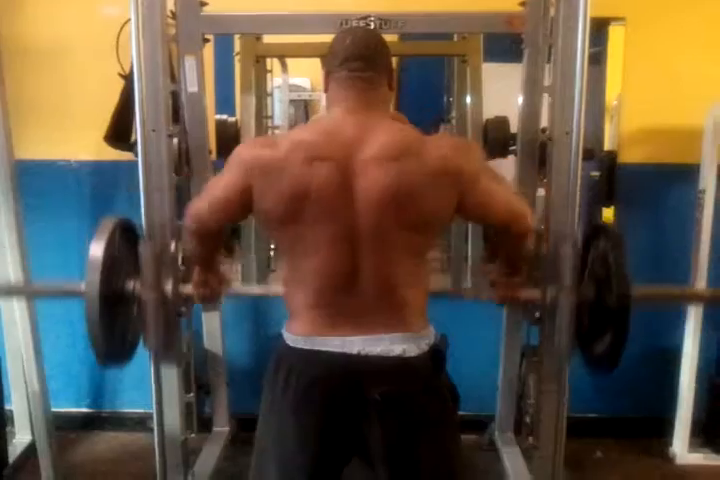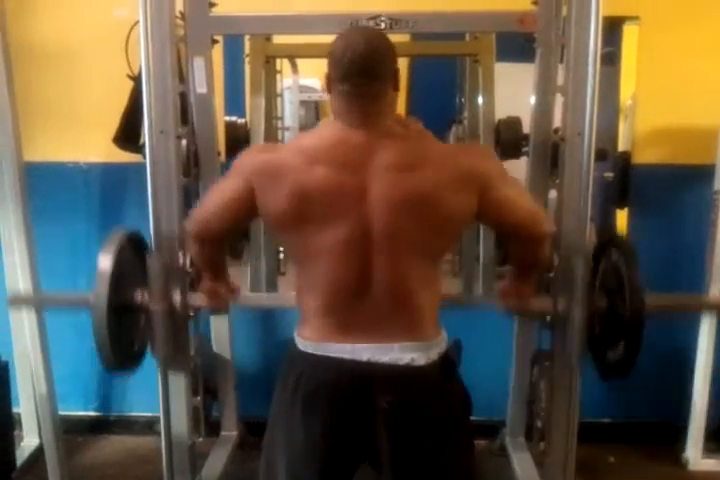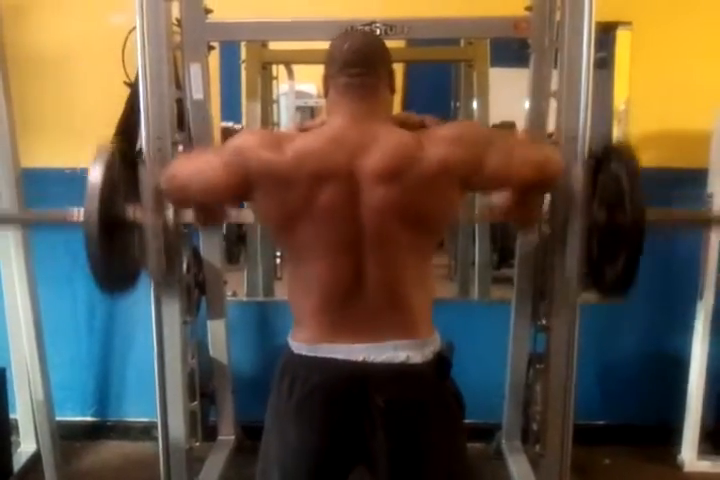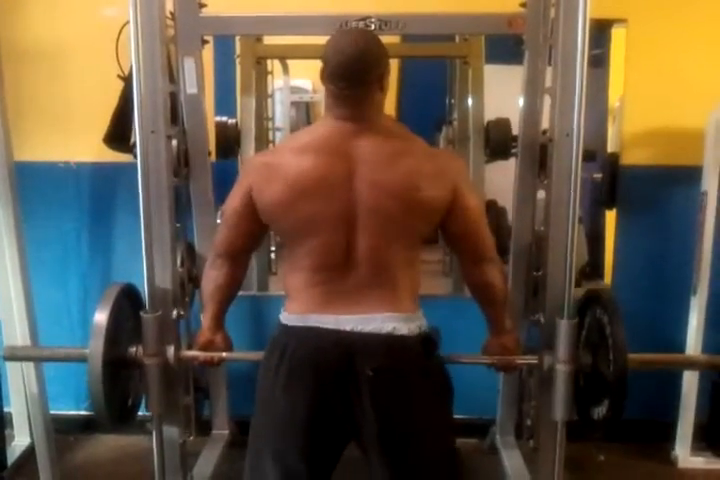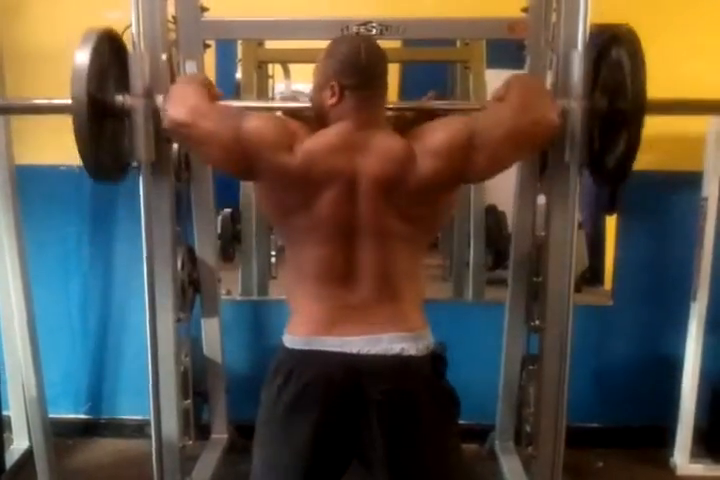
dt=1s
person 1, frame 1
left shoulder: (265, 158)
right shoulder: (442, 159)
left elbow: (198, 225)
right elbow: (519, 224)
left wrist: (206, 271)
right wrist: (509, 272)
left hip: (307, 364)
right hip: (405, 365)
person 1, frame 2
left shoulder: (271, 167)
right shoulder: (458, 168)
left elbow: (201, 230)
right elbow: (536, 231)
left wrist: (214, 278)
right wrist: (522, 280)
left hip: (319, 369)
right hip: (415, 371)
person 1, frame 3
left shoulder: (267, 157)
right shoulder: (441, 154)
left elbow: (176, 180)
right elbow: (546, 163)
left wrist: (208, 207)
right wrist: (524, 202)
left hip: (313, 371)
right hip: (409, 371)
person 1, frame 4
left shoulder: (268, 165)
right shoulder: (437, 167)
left elbow: (226, 256)
right elbow: (481, 261)
left wrist: (211, 325)
right wrist: (501, 330)
left hip: (303, 347)
right hip: (396, 349)
person 1, frame 5
left shoulder: (281, 154)
right shoulder: (432, 158)
left elbow: (181, 115)
right elbow: (542, 116)
left wrist: (196, 86)
right wrist: (513, 88)
left hip: (309, 366)
right hip: (404, 366)
